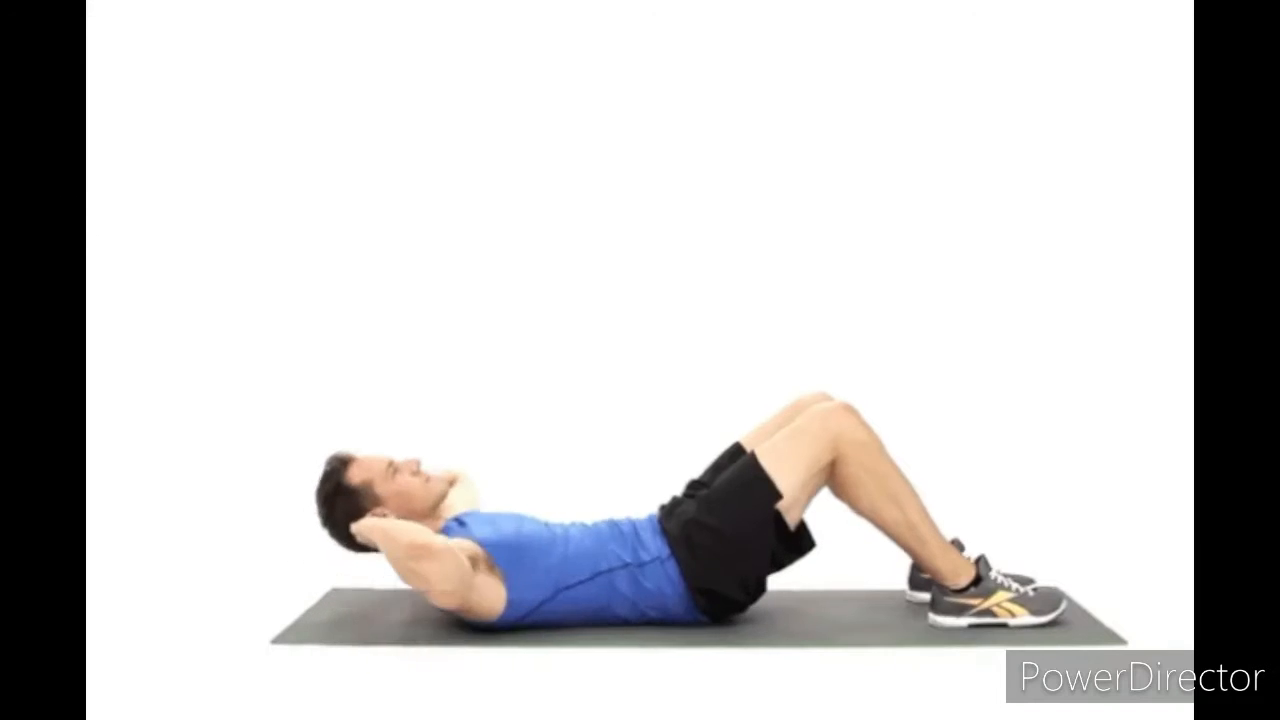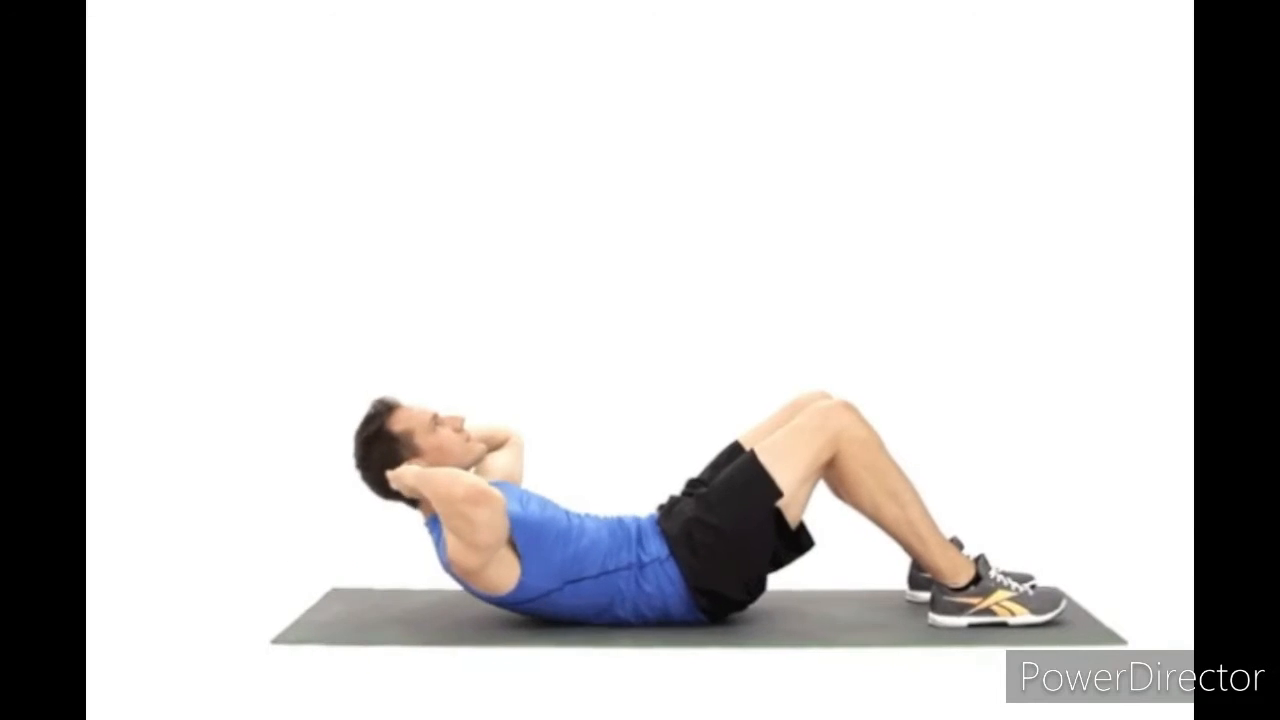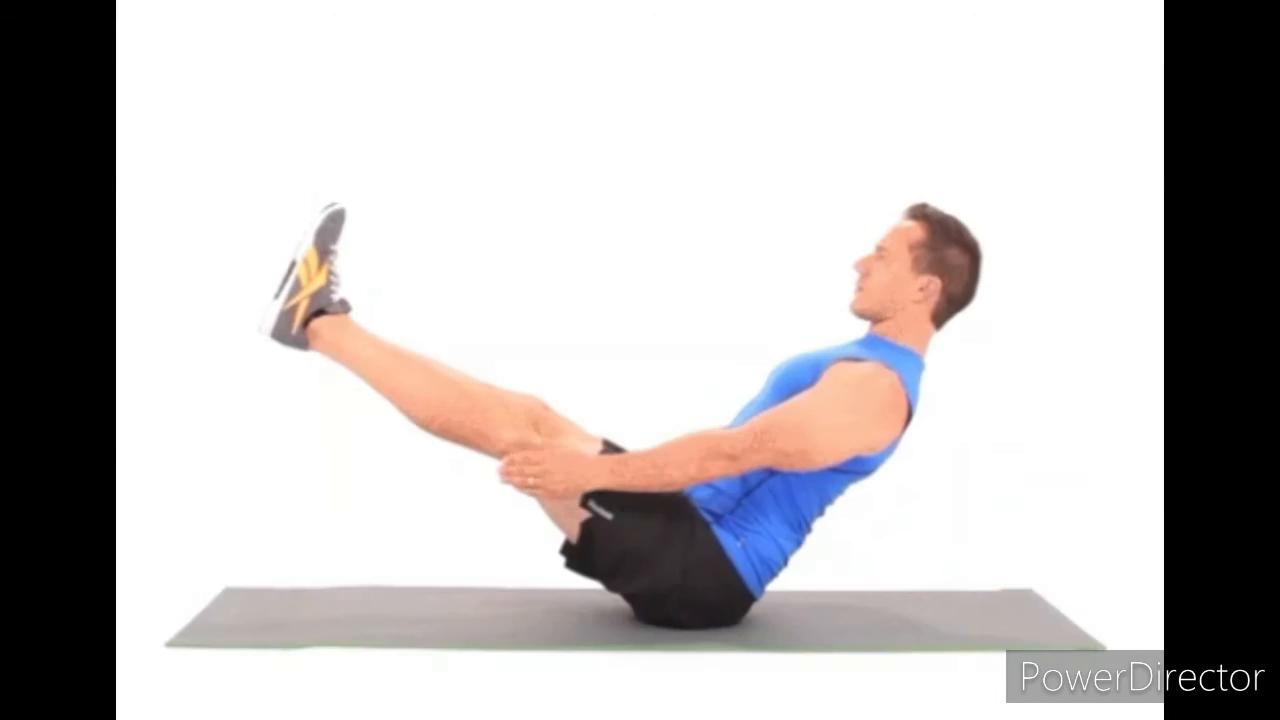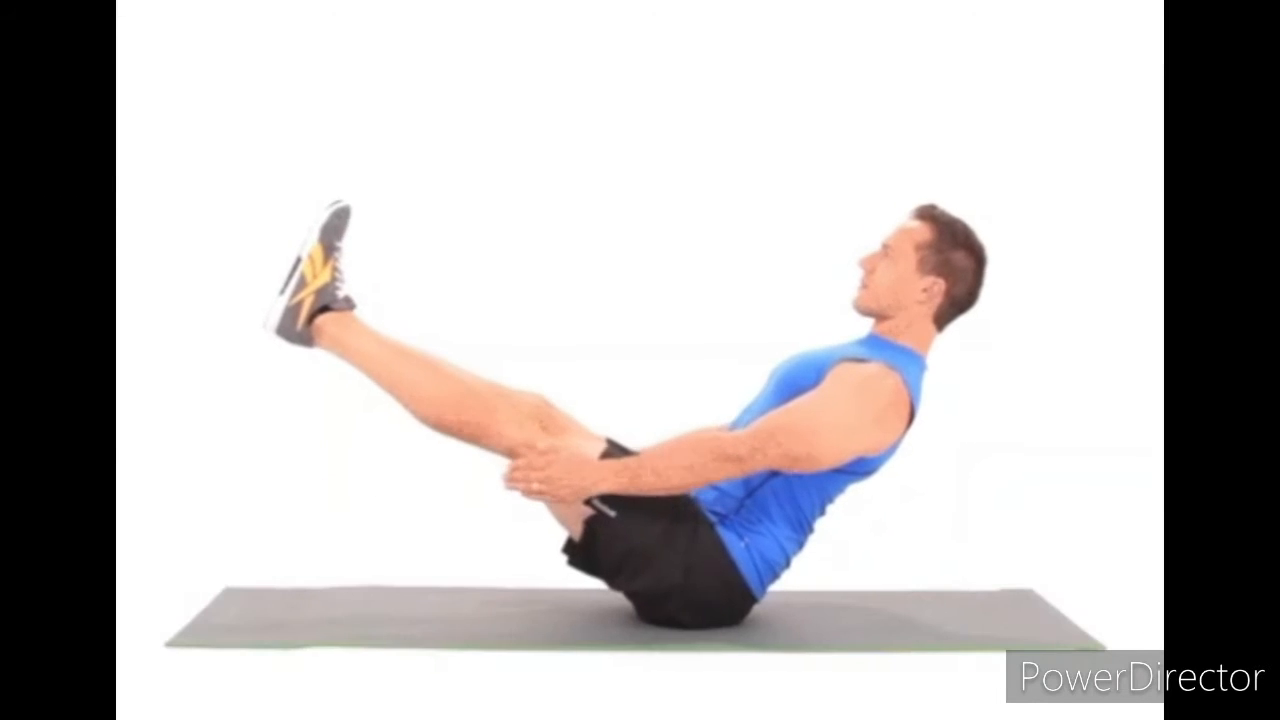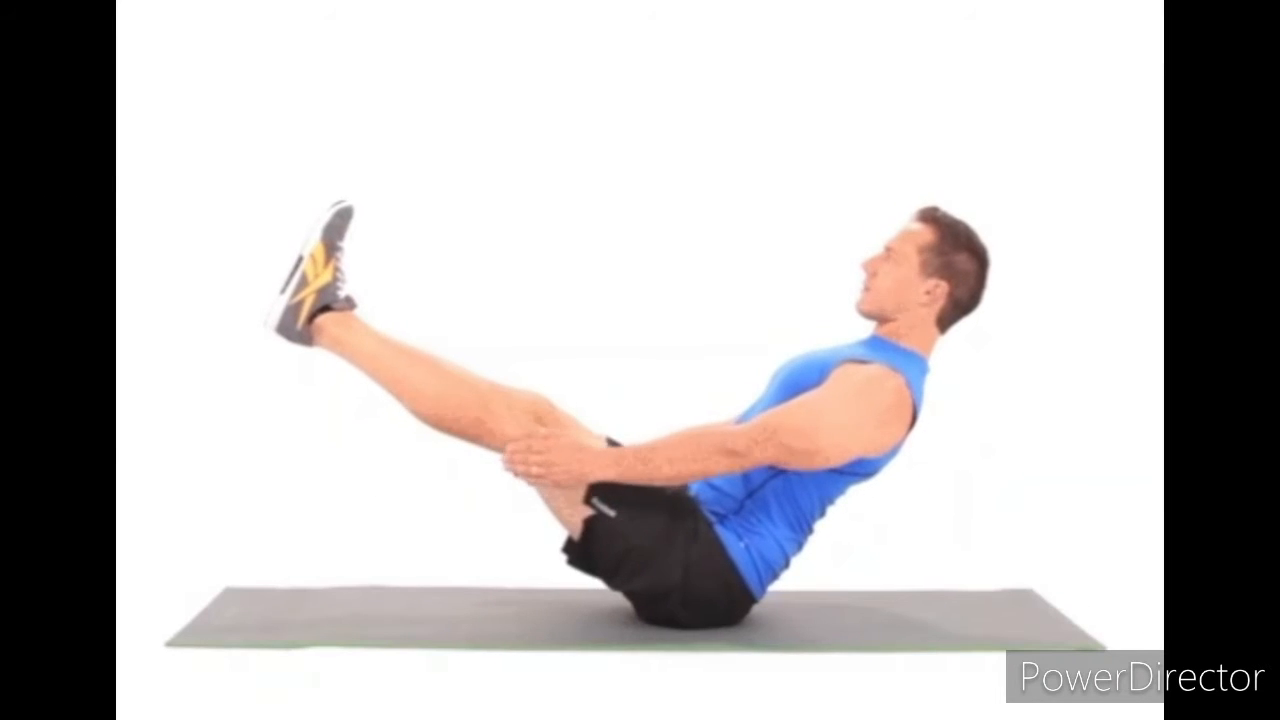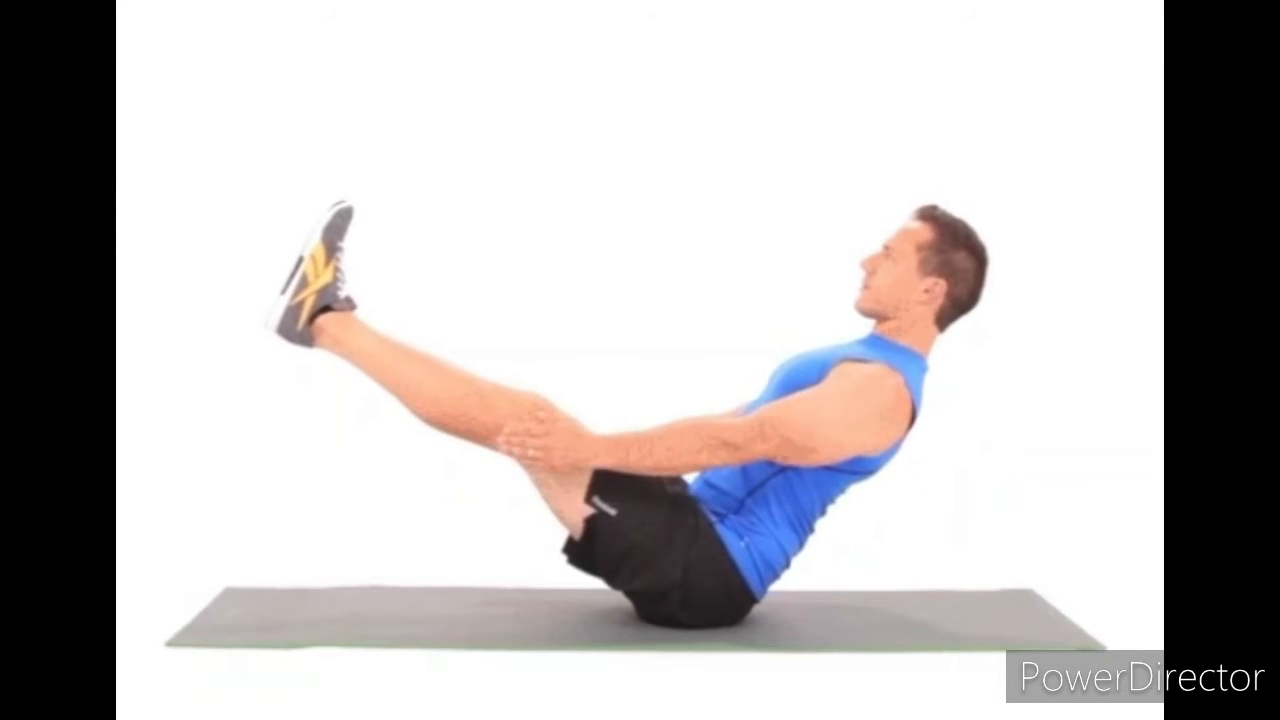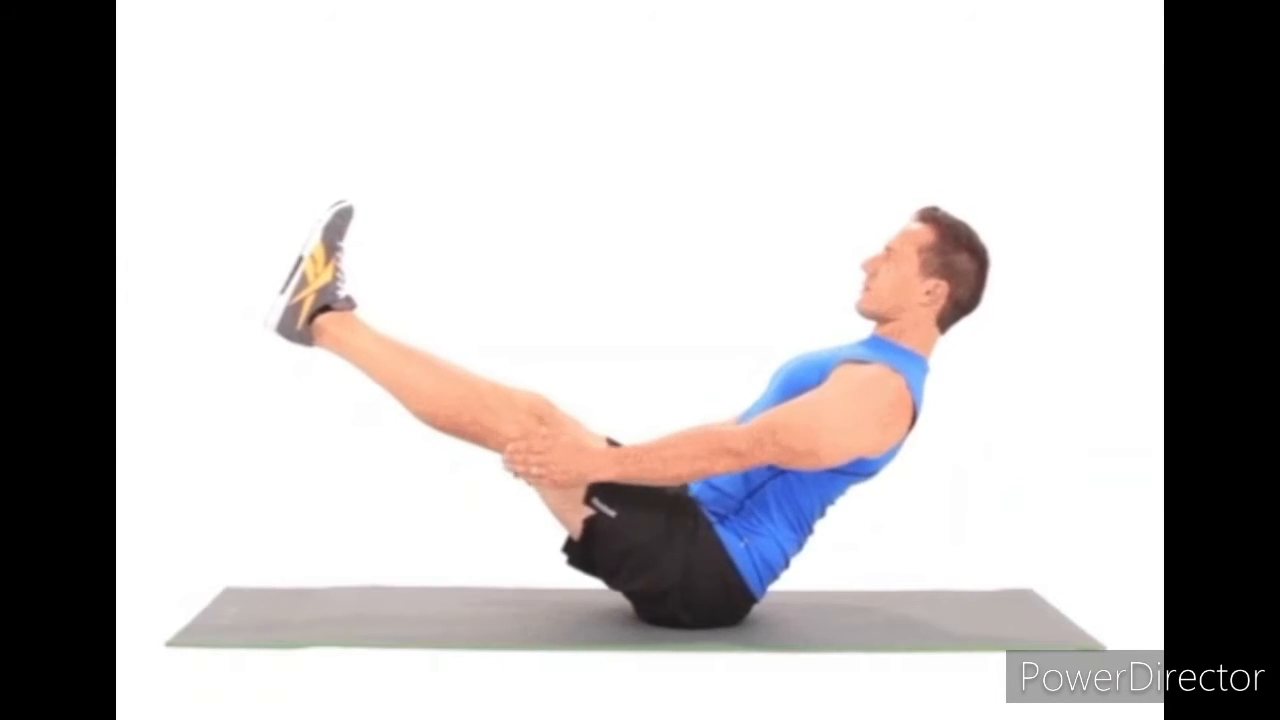
dt=0.7s
person 1, frame 1
left shoulder: (457, 532)
right shoulder: (451, 578)
left elbow: (451, 480)
right elbow: (417, 548)
left wrist: (402, 474)
right wrist: (377, 526)
left hip: (669, 540)
right hip: (694, 574)
left knee: (820, 409)
right knee: (834, 425)
left ankle: (940, 566)
right ankle: (967, 589)
person 1, frame 2
left shoulder: (475, 501)
right shoulder: (471, 548)
left elbow: (508, 438)
right elbow: (474, 494)
left wrist: (457, 442)
right wrist: (420, 473)
left hip: (672, 535)
right hip: (694, 573)
left knee: (819, 408)
right knee: (836, 424)
left ankle: (939, 566)
right ankle: (964, 586)
person 1, frame 3
left shoulder: (874, 387)
right shoulder: (862, 366)
left elbow: (732, 454)
left wrist: (590, 472)
right wrist: (595, 469)
left hip: (702, 569)
right hip: (698, 544)
left knee: (523, 428)
right knee: (529, 422)
left ankle: (320, 322)
right ankle: (323, 322)
person 1, frame 4
left shoulder: (878, 387)
right shoulder: (861, 363)
left elbow: (739, 454)
left wrist: (596, 478)
right wrist: (602, 469)
left hip: (703, 570)
right hip: (703, 541)
left knee: (527, 427)
right knee: (531, 418)
left ankle: (325, 319)
right ankle: (330, 319)
person 1, frame 5
left shoulder: (880, 391)
right shoulder: (863, 364)
left elbow: (740, 449)
right elbow: (745, 436)
left wrist: (597, 462)
right wrist: (606, 459)
left hip: (703, 568)
right hip: (703, 541)
left knee: (523, 421)
right knee: (533, 416)
left ankle: (324, 320)
right ankle: (333, 320)
person 1, frame 6
left shoulder: (878, 388)
right shoulder: (863, 363)
left elbow: (736, 441)
right elbow: (743, 428)
left wrist: (591, 449)
right wrist: (601, 449)
left hip: (703, 569)
right hip: (704, 540)
left knee: (525, 418)
right knee: (531, 418)
left ankle: (325, 319)
right ankle: (330, 319)
person 1, frame 7
left shoulder: (881, 390)
right shoulder: (863, 365)
left elbow: (739, 449)
right elbow: (744, 436)
left wrist: (593, 463)
right wrist: (600, 458)
left hip: (704, 569)
right hip: (702, 540)
left knee: (527, 423)
right knee: (533, 418)
left ankle: (324, 319)
right ankle: (331, 318)
